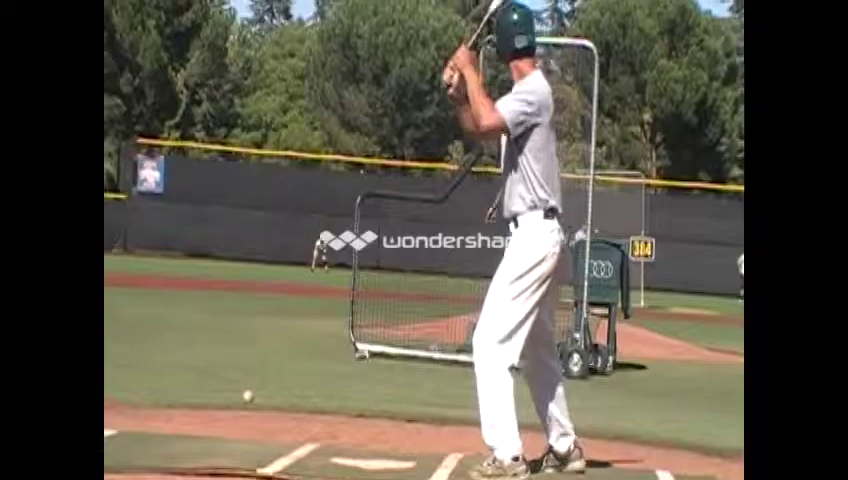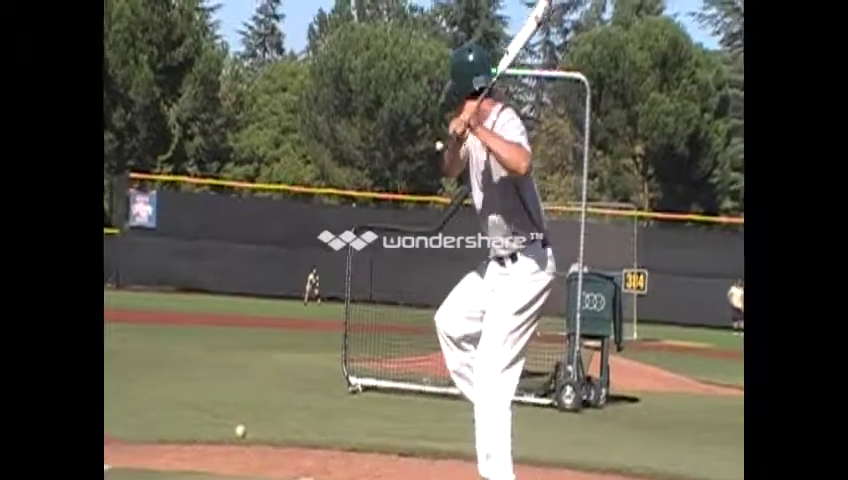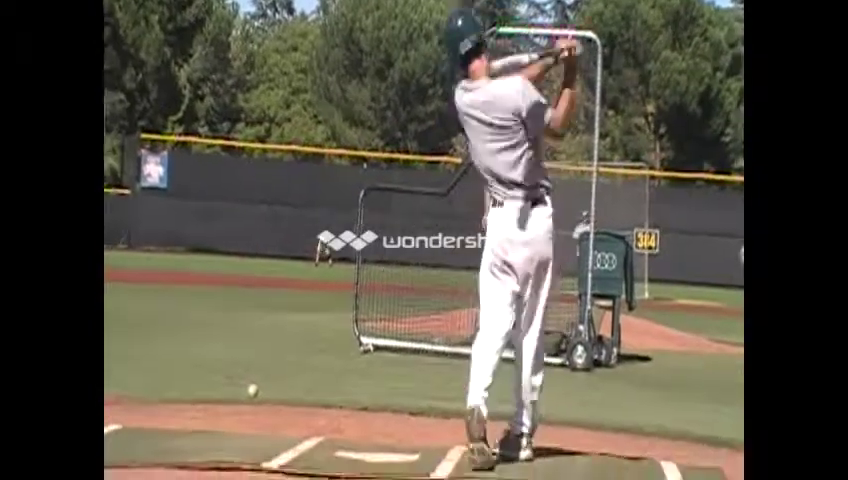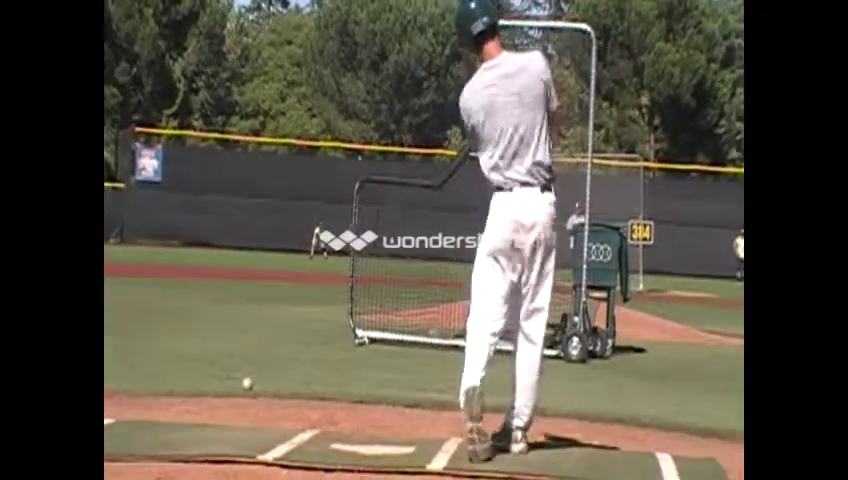
dt=0.7s
person 1, frame 1
left shoulder: (533, 91)
right shoulder: (526, 91)
left elbow: (488, 123)
right elbow: (478, 128)
left wrist: (469, 70)
right wrist: (457, 95)
left hip: (532, 235)
right hip: (537, 235)
left knee: (491, 342)
right knee: (536, 348)
person 1, frame 2
left shoulder: (505, 123)
right shoulder: (478, 124)
left elbow: (521, 165)
right elbow: (450, 168)
left wrist: (476, 128)
right wrist: (455, 136)
left hip: (526, 267)
right hip: (499, 264)
left knee: (491, 376)
right knee: (449, 322)
right ankle: (493, 424)
person 1, frame 3
left shoulder: (462, 97)
right shoulder: (516, 92)
right elbow: (558, 125)
left wrist: (548, 60)
right wrist: (569, 72)
left hip: (499, 219)
right hip: (534, 218)
left knee: (492, 326)
right knee: (530, 332)
left ankle: (477, 407)
right ankle: (521, 433)
person 1, frame 4
left shoulder: (469, 95)
right shoulder: (536, 64)
left hip: (504, 205)
right hip: (541, 204)
left knee: (485, 316)
right knee: (531, 323)
left ankle: (472, 391)
right ankle: (517, 426)
